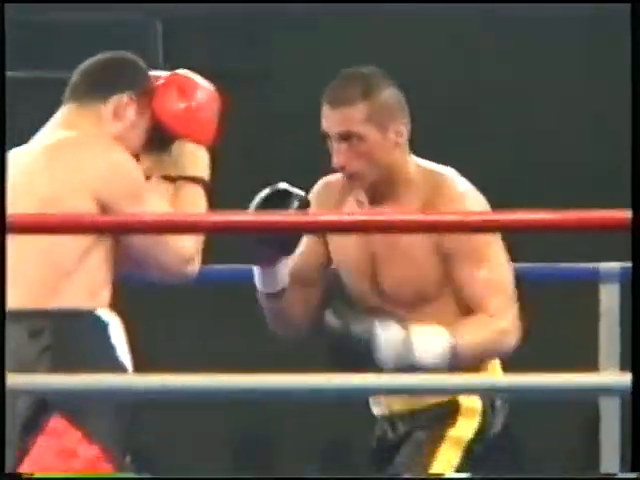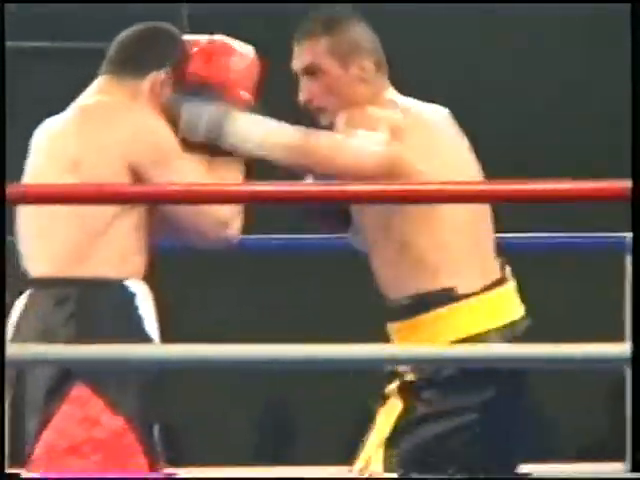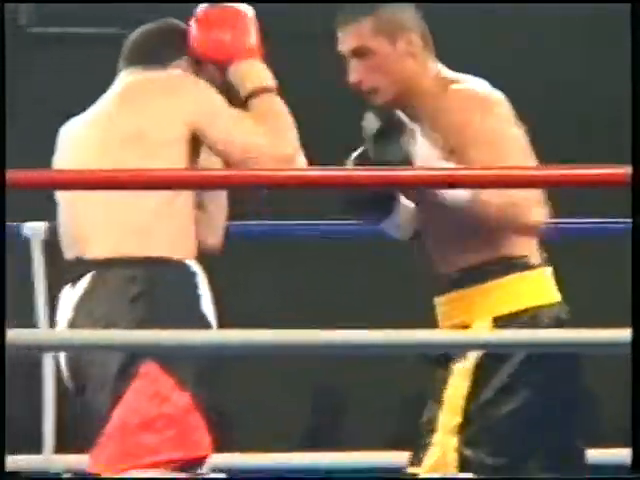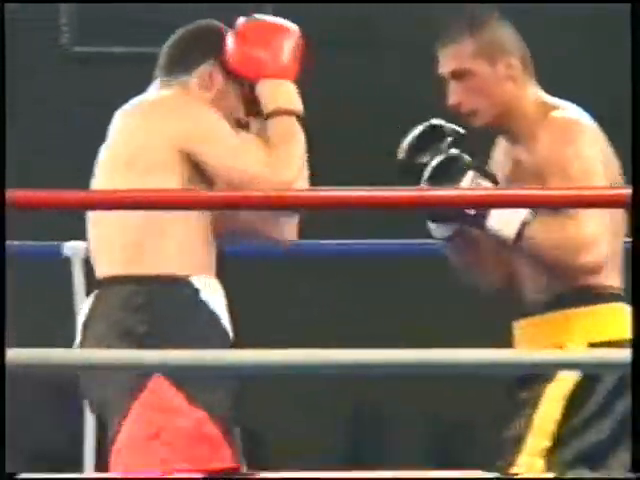
dt=0.2s
person 1, frame 1
left shoulder: (451, 202)
right shoulder: (330, 198)
left elbow: (502, 328)
right elbow: (289, 319)
left wrist: (401, 343)
right wrist: (270, 260)
left hip: (454, 406)
right hip: (395, 408)
person 1, frame 2
left shoulder: (383, 128)
right shoulder: (425, 121)
left elbow: (342, 156)
left wrist: (216, 120)
right wrist: (358, 215)
left hip: (452, 345)
person 1, frame 3
left shoulder: (465, 104)
right shoulder: (437, 117)
left elbow: (526, 212)
left wrist: (423, 164)
right wrist: (389, 208)
left hip: (500, 320)
right hip: (519, 317)
person 1, frame 4
left shoulder: (565, 134)
right shoulder: (508, 149)
left elbow: (588, 251)
right elbow: (493, 271)
left wrist: (483, 204)
right wrist: (444, 212)
left hip: (583, 343)
right hip: (568, 344)
person 2, frame 1
left shoulder: (20, 161)
right shoulder: (101, 159)
right elbow: (181, 256)
left wrist: (148, 168)
right wrist: (192, 152)
left hip: (25, 351)
right hip: (66, 359)
person 2, frame 2
left shoulder: (54, 130)
right shoulder: (133, 124)
right elbow: (220, 222)
left wrist: (187, 141)
left hip: (52, 322)
right hip: (92, 328)
left knee: (133, 465)
person 2, frame 3
left shoulder: (77, 132)
right shoulder: (176, 92)
right elbow: (284, 159)
left wrist: (209, 150)
right wrist: (250, 69)
left hip: (95, 312)
right hip: (147, 310)
person 2, frame 4
right shoulder: (178, 112)
right elbow: (283, 187)
right wrist: (279, 91)
left hip: (144, 329)
right hip: (156, 332)
left knee: (216, 467)
